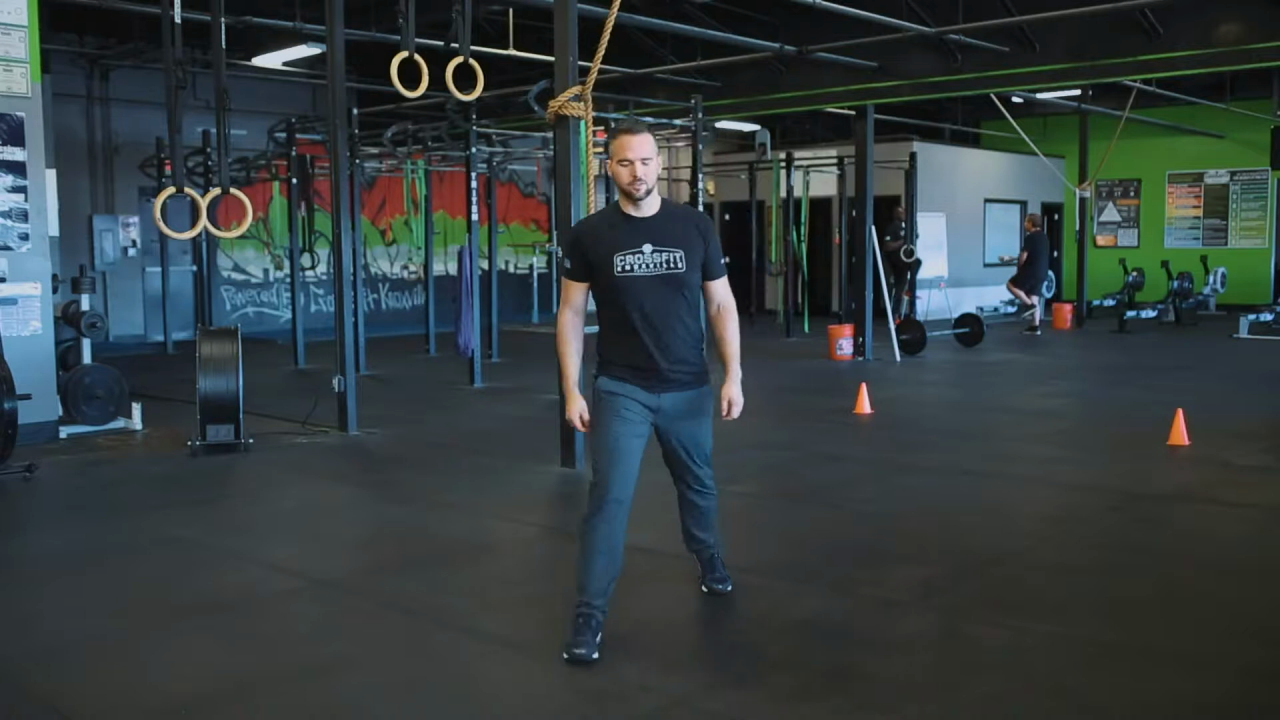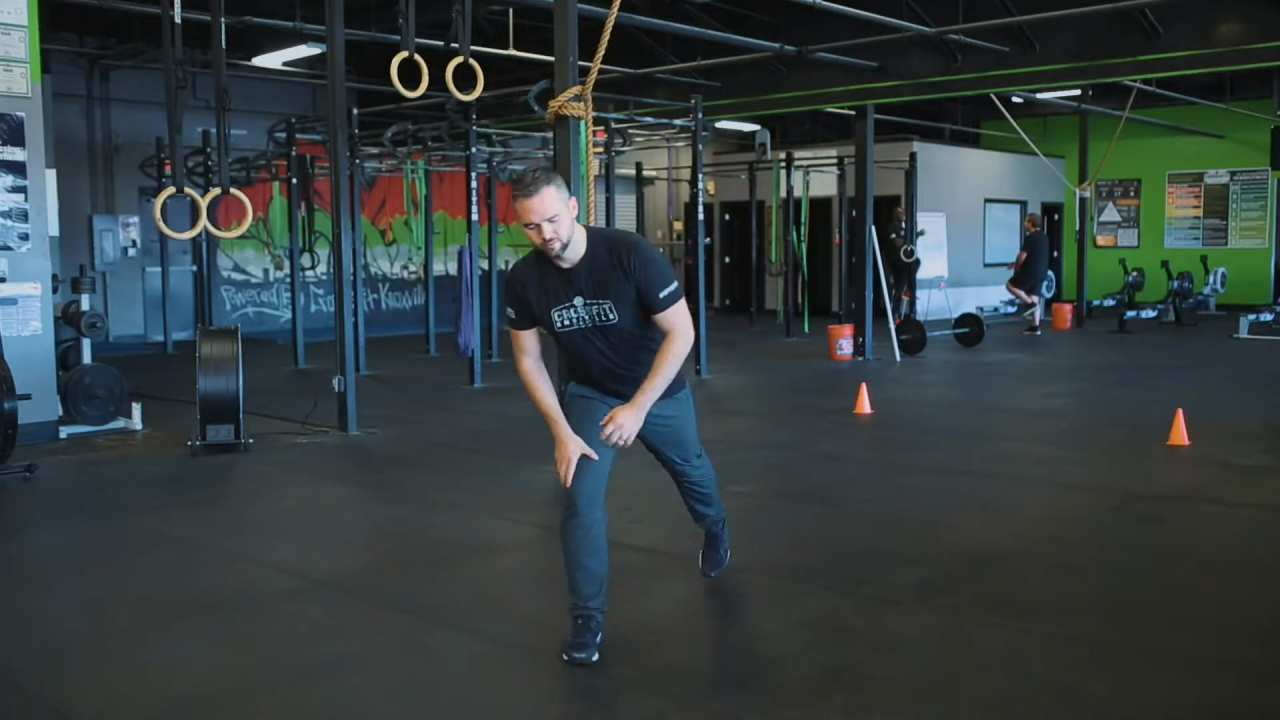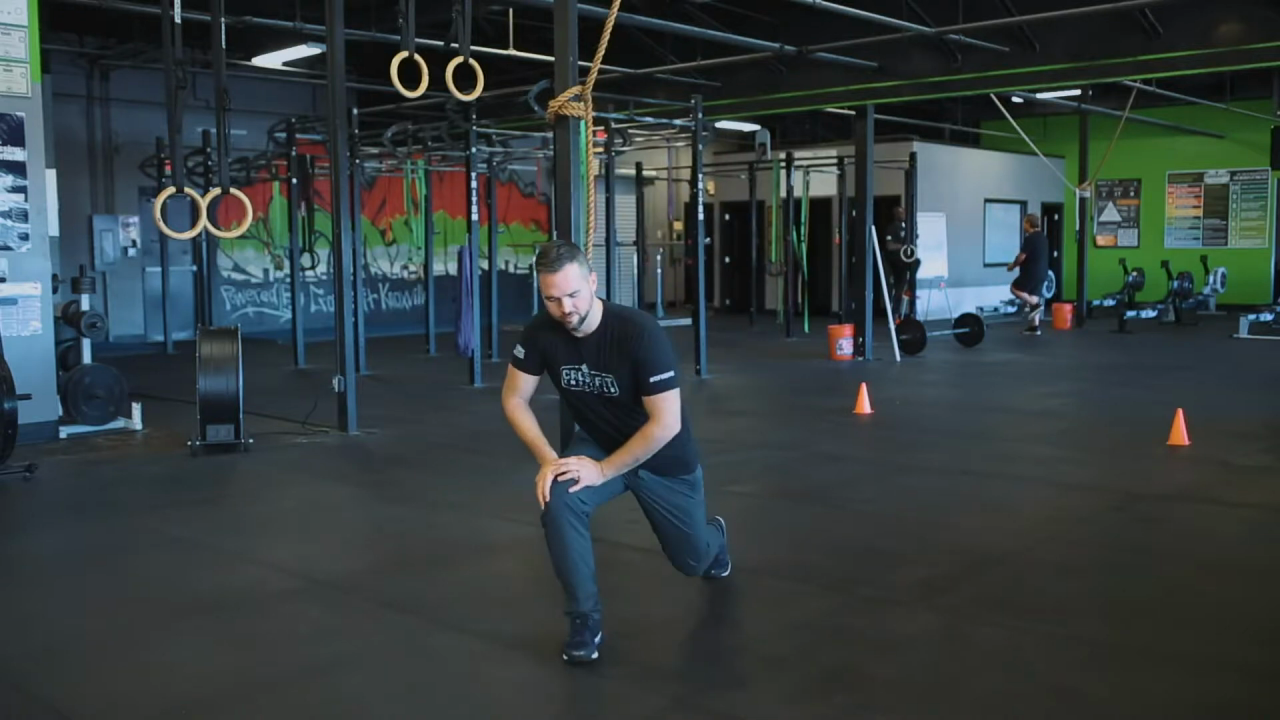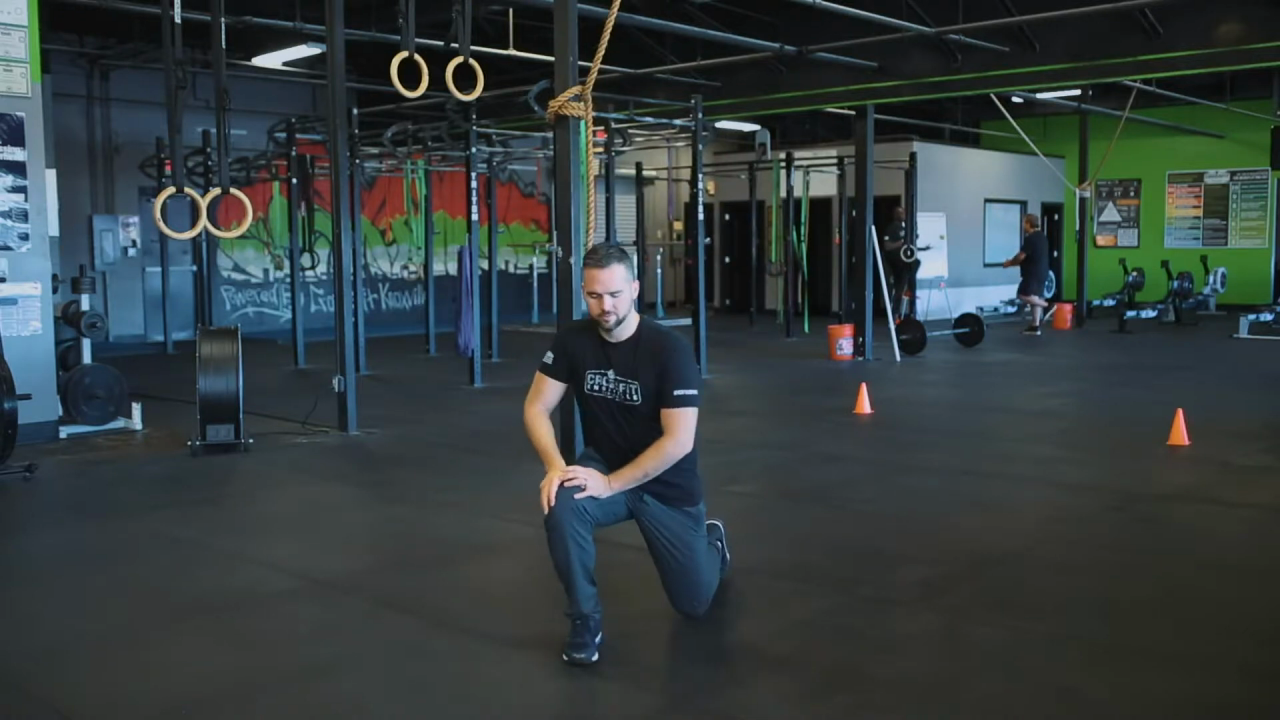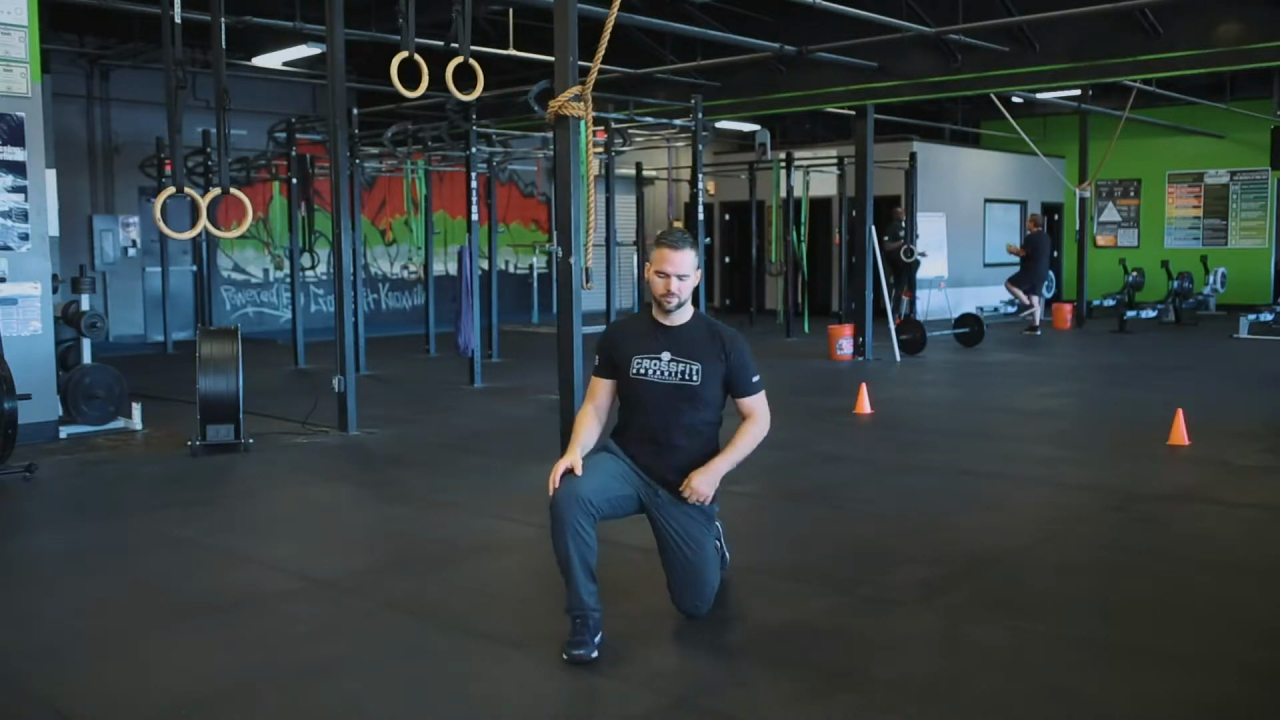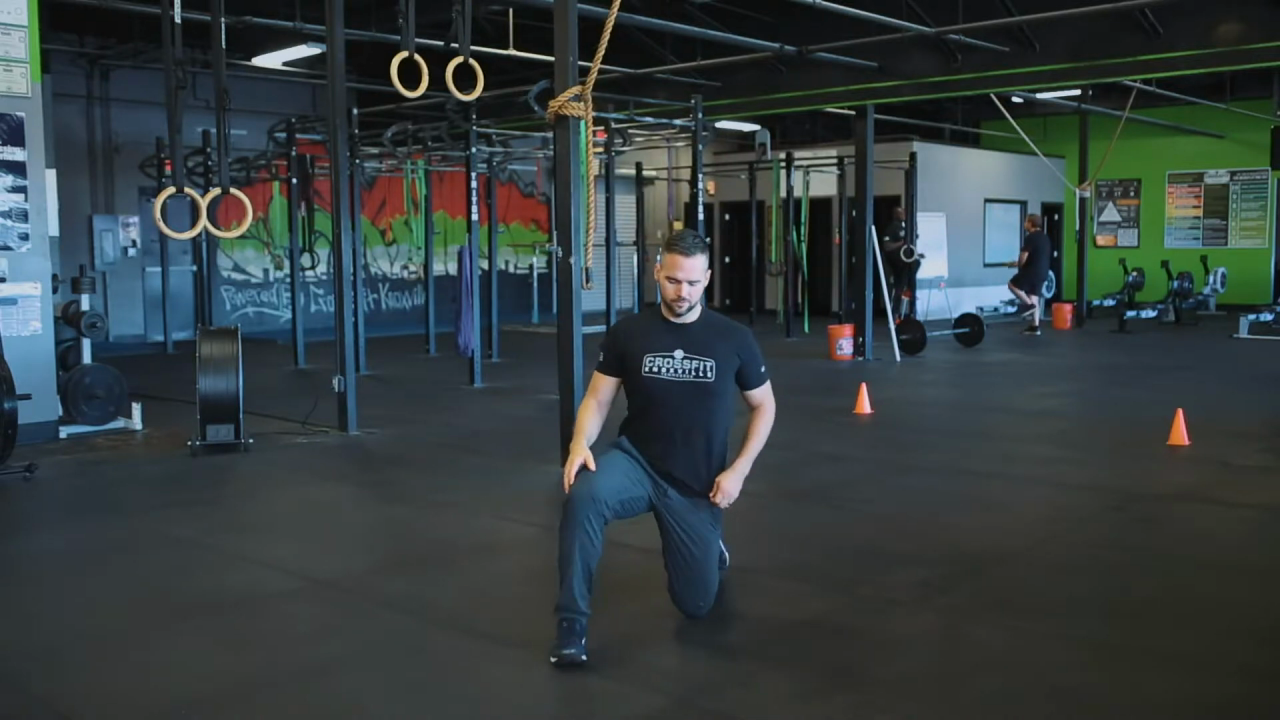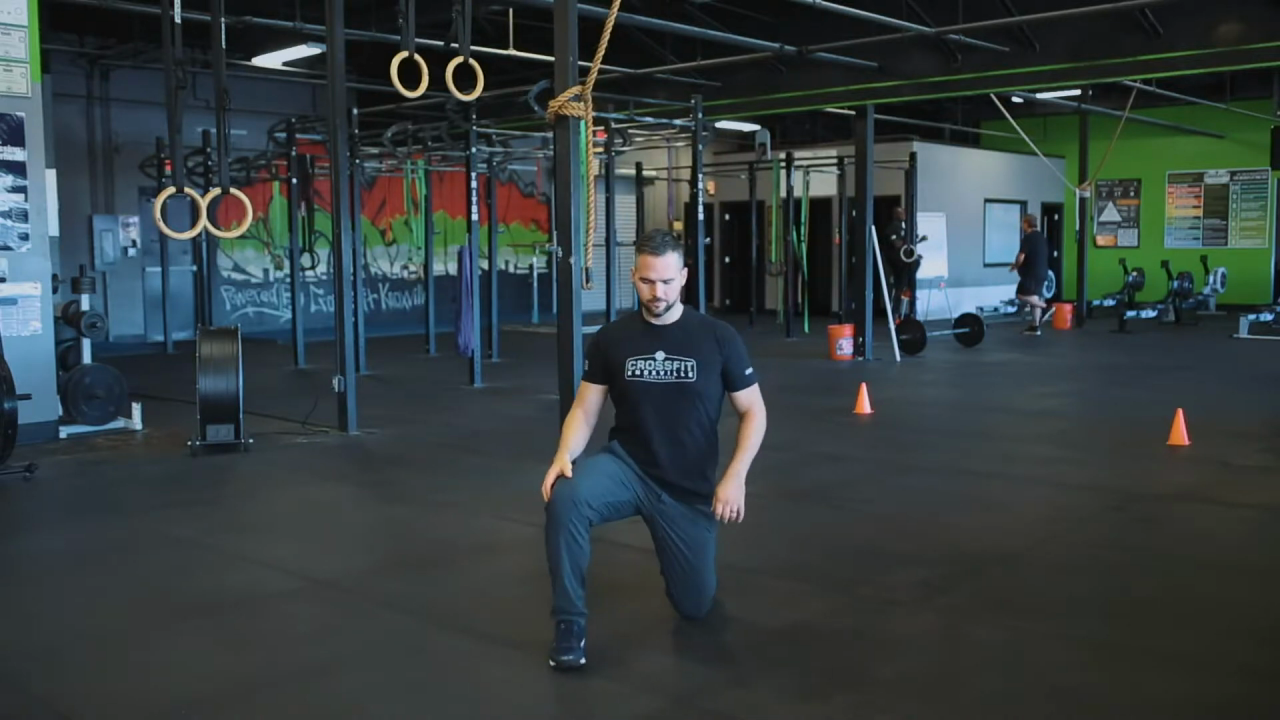
dt=0.5s
person 1, frame 1
left shoulder: (695, 227)
right shoulder: (589, 234)
left elbow: (720, 303)
right elbow: (571, 313)
left wrist: (733, 375)
right wrist: (571, 391)
left hip: (687, 388)
right hip: (620, 389)
left knee: (697, 484)
right knee: (609, 496)
left ankle: (707, 556)
right ankle: (588, 614)
person 1, frame 2
left shoulder: (631, 253)
right shoulder: (523, 280)
left elbow: (682, 331)
right elbow: (528, 360)
left wrist: (639, 407)
right wrist: (562, 431)
left hip: (659, 388)
right hip: (590, 394)
left knee: (690, 468)
right knee: (581, 498)
left ankle: (715, 527)
right ankle: (587, 618)
person 1, frame 3
left shoulder: (640, 333)
right shoulder: (541, 332)
left elbow: (667, 424)
right elbow: (514, 399)
left wrist: (603, 471)
right wrist: (548, 459)
left hip: (663, 456)
right hip: (598, 442)
left knee: (691, 558)
right knee: (558, 502)
left ankle: (714, 538)
right ankle: (585, 618)
person 1, frame 4
left shoulder: (670, 349)
right shoulder: (572, 340)
left elbow: (680, 440)
right elbow: (536, 407)
left wrist: (611, 484)
right wrist: (555, 465)
left hip: (667, 484)
right hip: (604, 466)
left knee: (693, 602)
right knee: (560, 506)
left ankle: (711, 540)
right ankle: (585, 619)
person 1, frame 5
left shoulder: (724, 342)
right shoulder: (621, 334)
left elbow: (758, 419)
right elbow: (596, 406)
left wrist: (714, 471)
right wrist: (574, 452)
left hip: (690, 481)
right hip: (626, 461)
left knee: (696, 603)
right knee: (567, 498)
left ankle: (709, 540)
right ankle: (585, 618)
person 1, frame 6
left shoulder: (734, 339)
right shoulder: (628, 333)
left elbow: (763, 406)
right elbow: (597, 399)
left wrist: (738, 469)
right wrist: (580, 446)
left hip: (697, 482)
right hip: (636, 461)
left knee: (696, 604)
right knee: (584, 495)
left ankle: (707, 547)
right ankle: (571, 621)
person 1, frame 7
left shoulder: (718, 337)
right shoulder: (610, 339)
left elbow: (754, 412)
right elbow: (585, 410)
left wrist: (735, 476)
right wrist: (563, 456)
left hip: (689, 485)
right hip: (626, 464)
left knee: (694, 606)
right knee: (564, 498)
left ankle: (687, 549)
right ankle: (569, 624)
